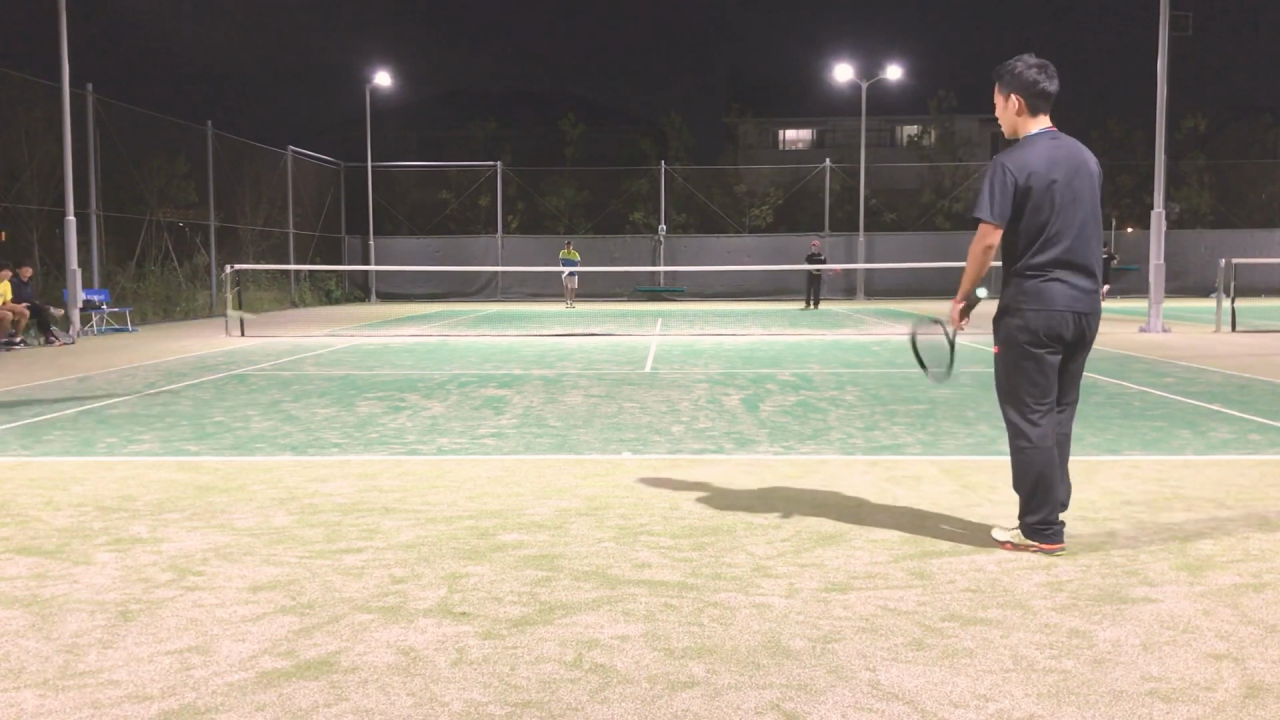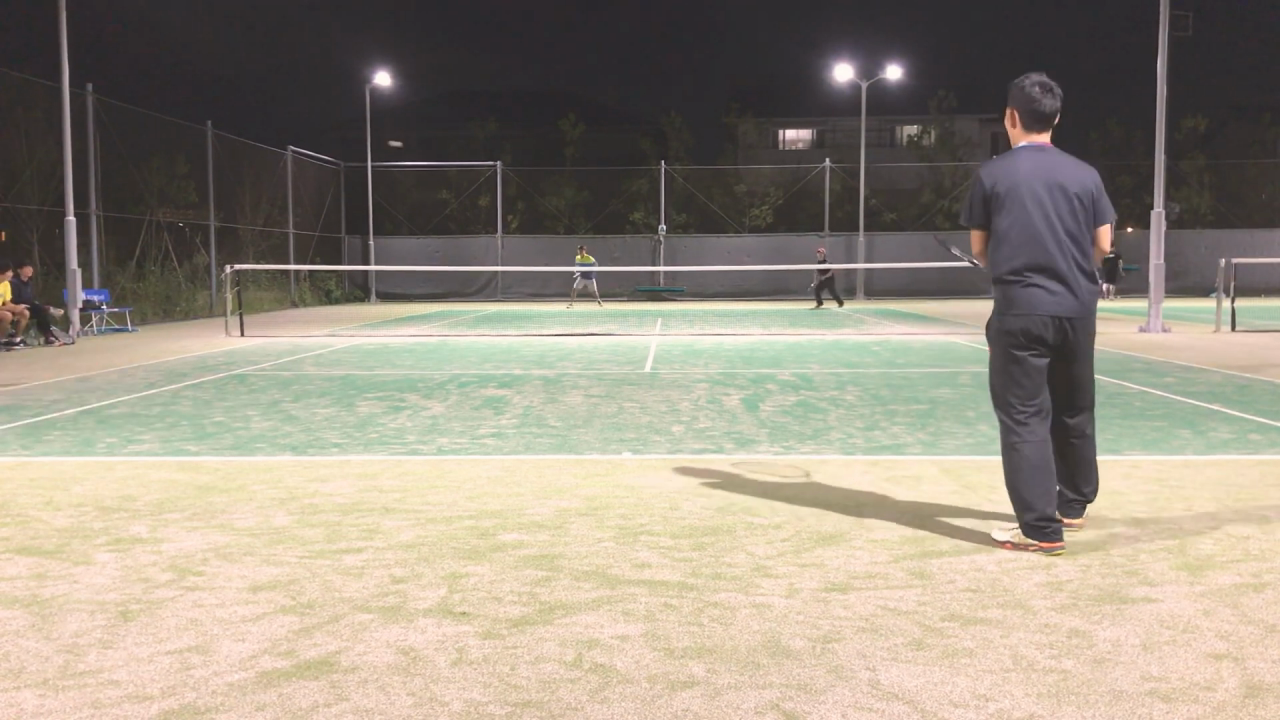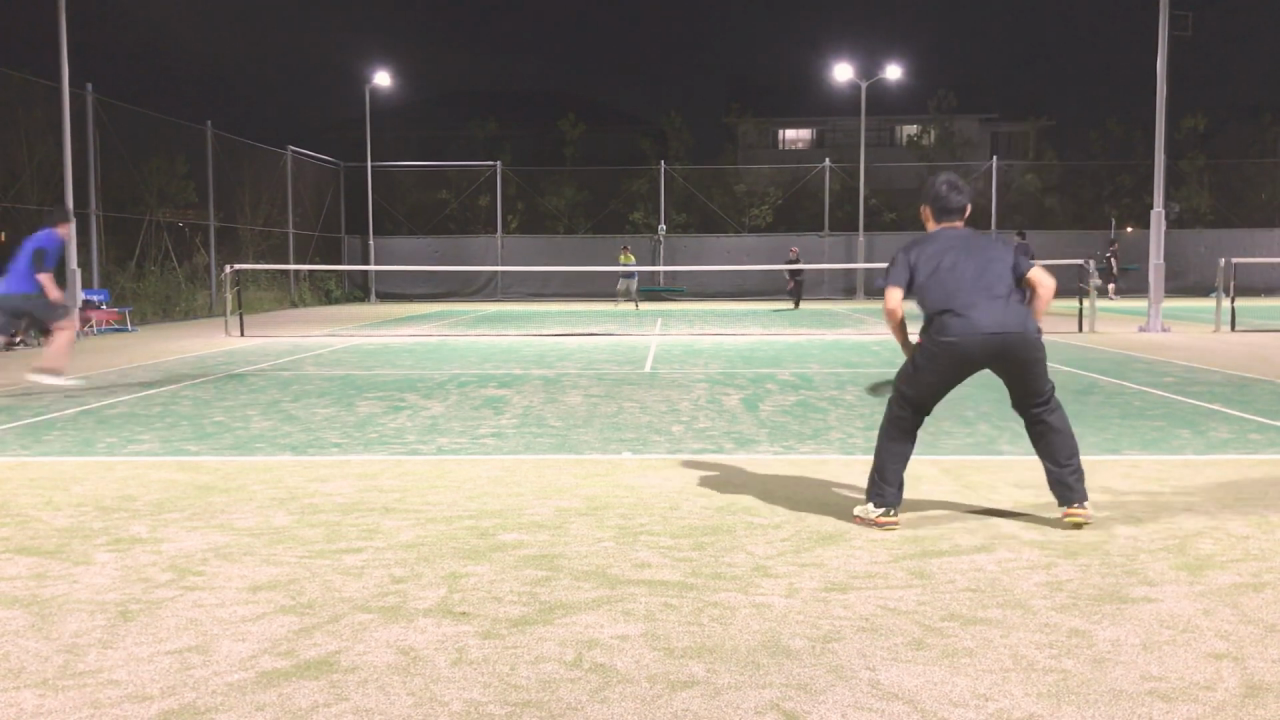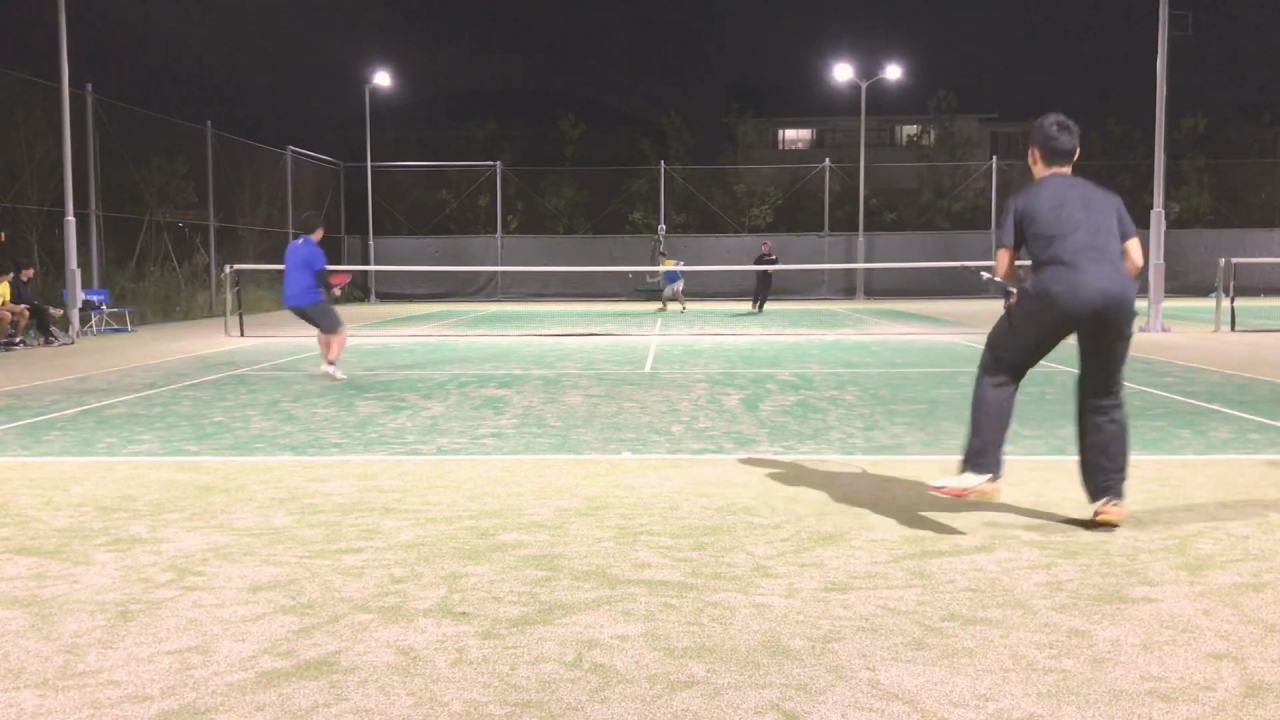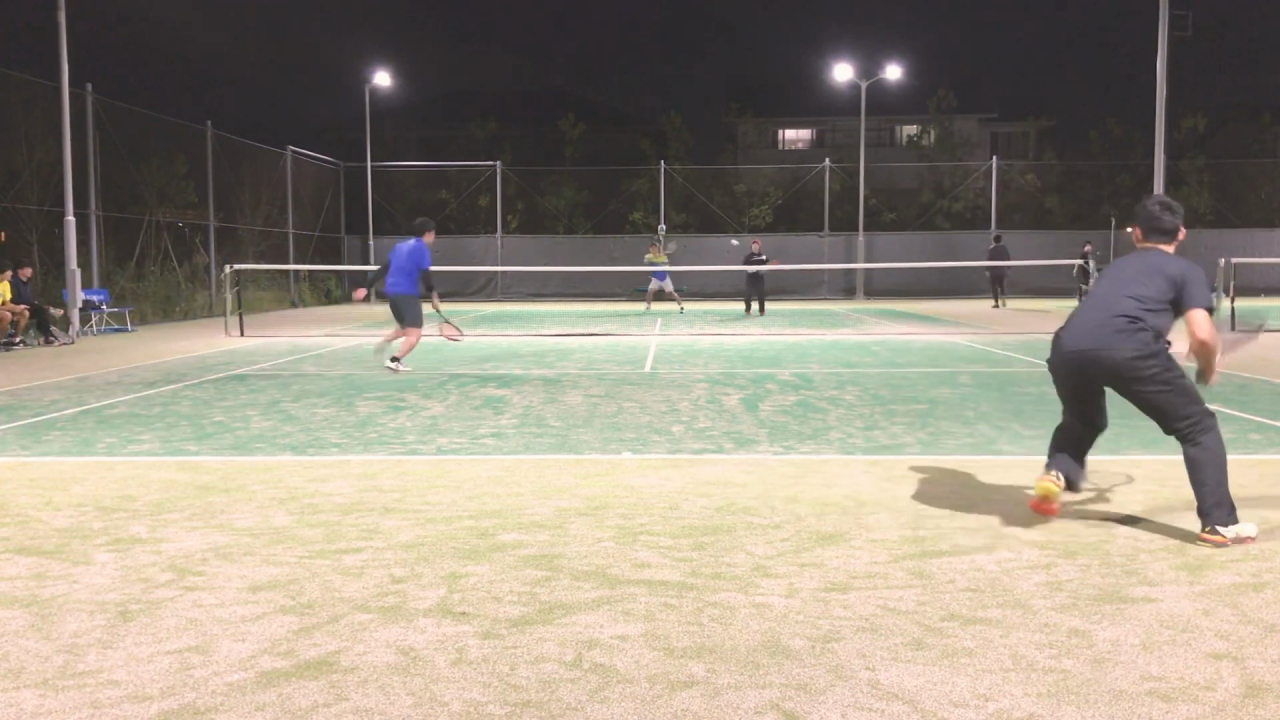
dt=0.7s
person 1, frame 1
left shoulder: (1012, 163)
right shoulder: (1086, 158)
left elbow: (989, 240)
right elbow: (1079, 229)
left wrist: (962, 297)
left hip: (1033, 307)
right hip: (1083, 304)
left knee: (1030, 419)
right knee: (1058, 416)
left ankle: (1041, 530)
right ankle: (1049, 511)
person 1, frame 2
left shoulder: (992, 175)
right shoulder: (1085, 175)
left elbow: (978, 247)
right elbow: (1103, 245)
left hip: (1020, 312)
right hip: (1076, 310)
left knee: (1023, 421)
right knee: (1074, 413)
left ankle: (1042, 528)
right ankle: (1074, 506)
person 1, frame 3
left shoulder: (913, 251)
right shoulder: (996, 245)
left elbow: (893, 307)
right elbow: (1045, 284)
left wrist: (908, 347)
left hip: (954, 334)
right hip: (1016, 331)
left knee: (905, 409)
right knee: (1042, 409)
left ankle: (882, 504)
right ankle: (1075, 500)
person 1, frame 4
left shoulder: (1023, 200)
right shoulder: (1107, 199)
left elbow: (1002, 269)
right elbow: (1136, 261)
left wrist: (1026, 292)
left hip: (1056, 293)
right hip: (1117, 296)
left knee: (998, 372)
right knee: (1103, 398)
left ankle: (981, 472)
right ankle: (1109, 497)
person 1, frame 5
left shoulder: (1119, 266)
right shoulder: (1186, 270)
right elbow: (1202, 335)
right wrist: (1207, 370)
left hip: (1068, 349)
right hip: (1126, 350)
left knee: (1081, 424)
right knee: (1197, 426)
left ankle: (1056, 474)
right ankle: (1219, 522)
